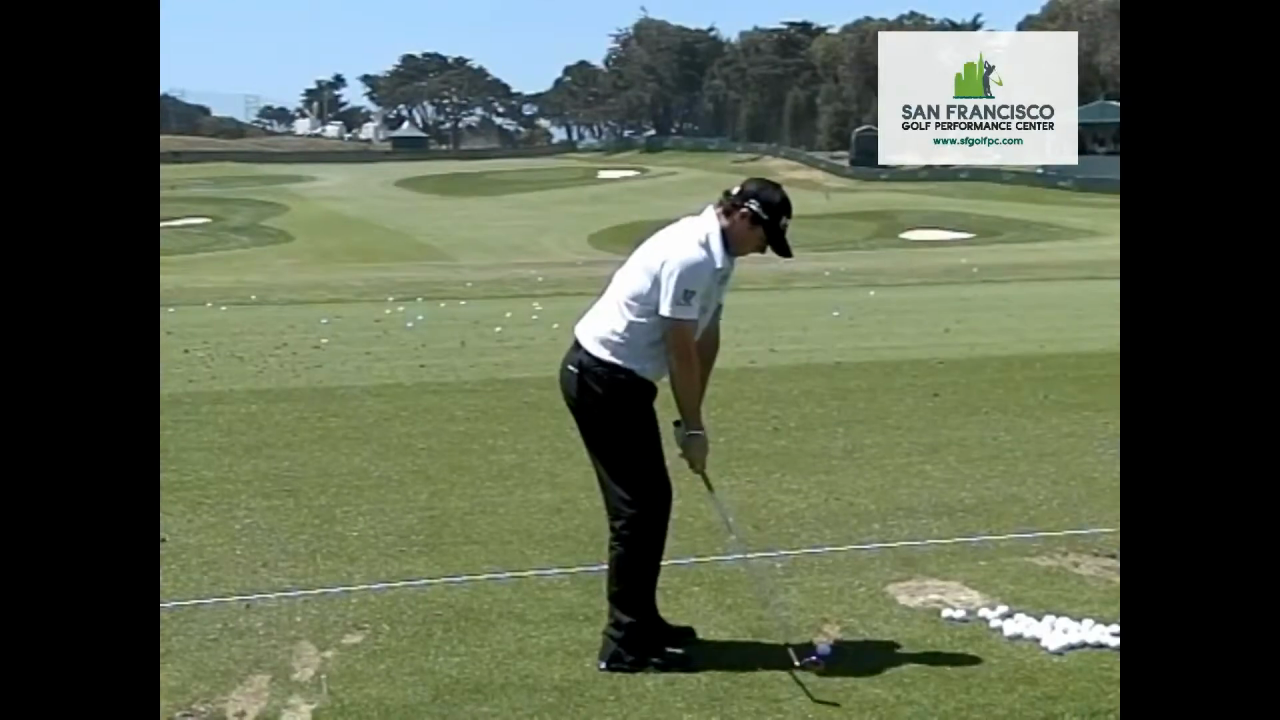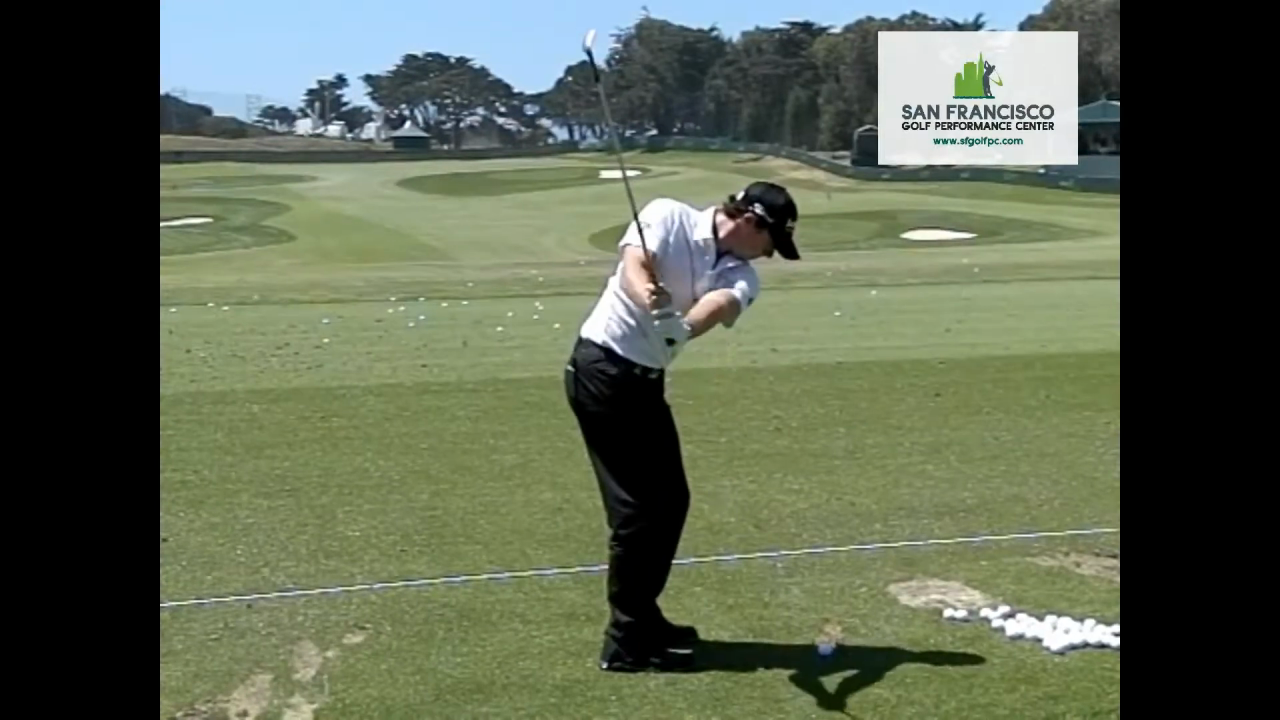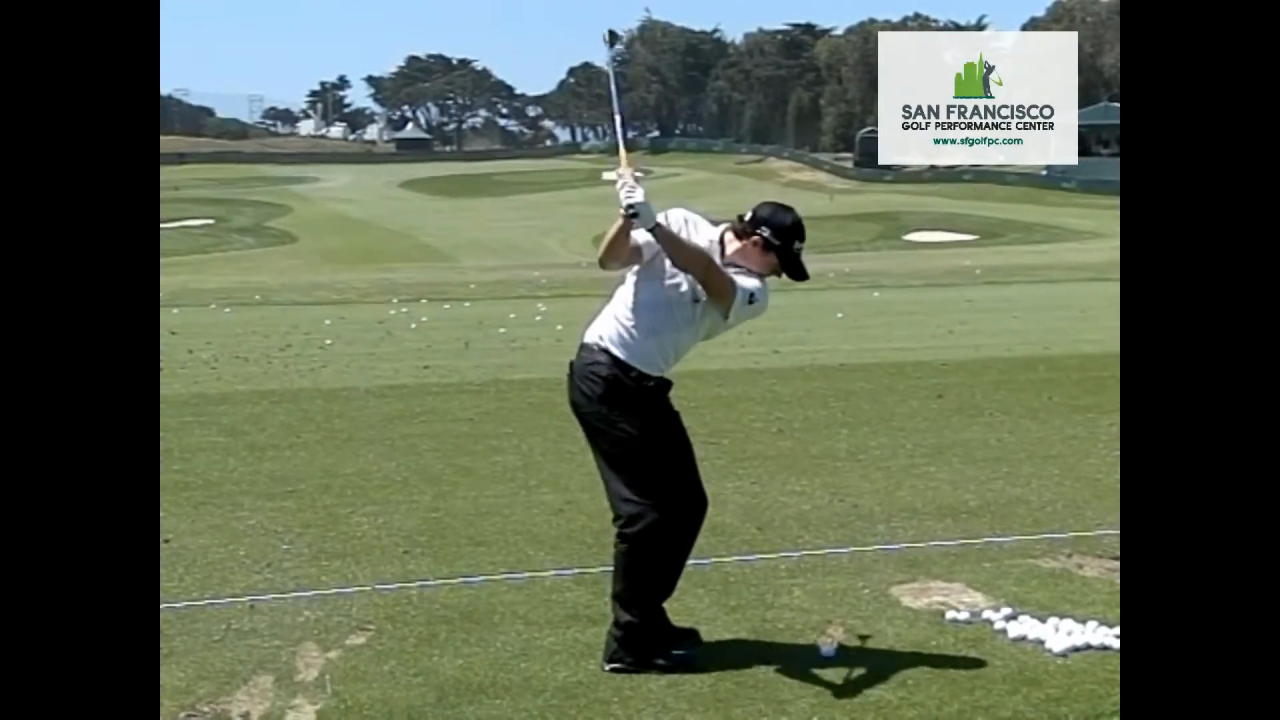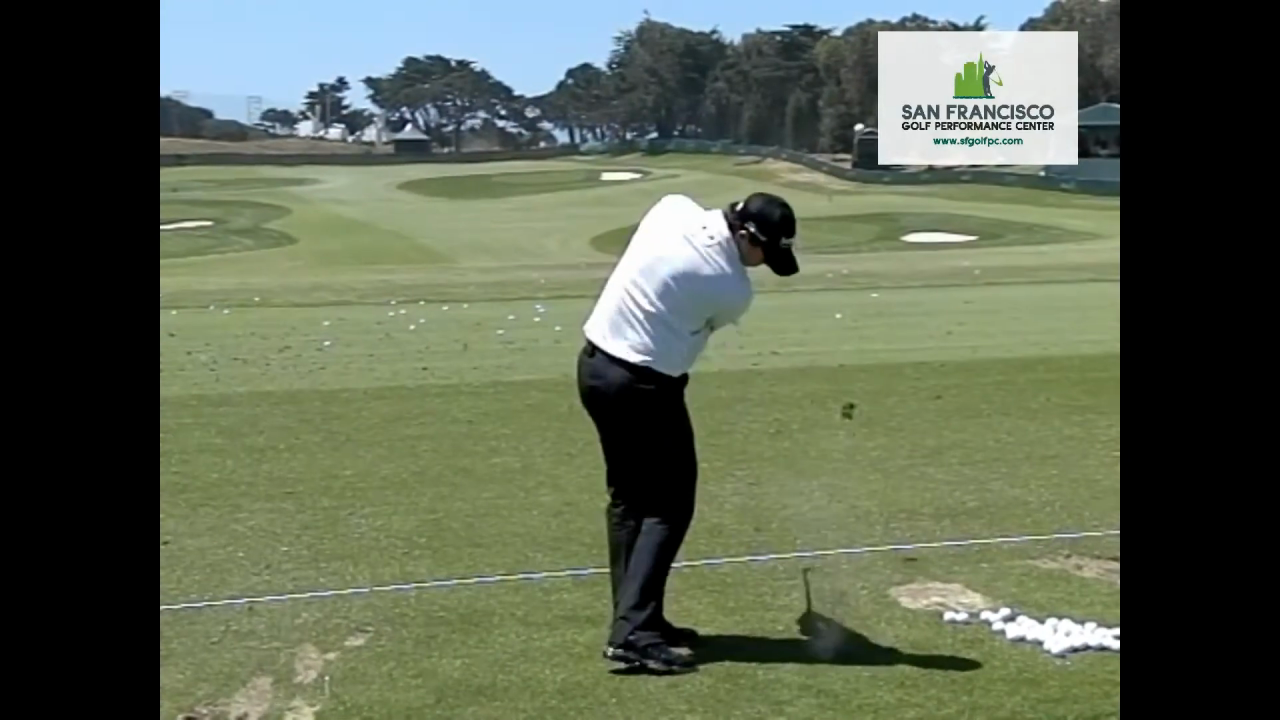
dt=1s
person 1, frame 1
left shoulder: (715, 254)
right shoulder: (691, 256)
left elbow: (707, 339)
right elbow: (680, 352)
left wrist: (692, 416)
right wrist: (693, 430)
left hip: (621, 378)
right hip: (600, 377)
left knee: (654, 500)
right knee: (637, 508)
left ankle: (640, 619)
right ankle: (624, 644)
person 1, frame 2
left shoulder: (741, 276)
right shoulder: (668, 216)
left elbow: (718, 307)
right elbow: (631, 271)
left wrist: (684, 328)
right wrist: (652, 302)
left hip: (645, 378)
right hip: (603, 368)
left knee: (669, 500)
right knee: (636, 507)
left ankle: (642, 617)
right ankle: (625, 642)
person 1, frame 3
left shoulder: (752, 292)
right shoulder: (683, 223)
left elbow: (705, 272)
right elbow: (611, 260)
left wrist: (652, 224)
right wrist: (628, 220)
left hip: (648, 387)
right hip: (603, 375)
left knee: (686, 505)
right knee: (644, 510)
left ankle: (647, 618)
right ankle: (630, 642)
person 1, frame 4
left shoulder: (673, 208)
right shoulder: (733, 288)
left hip: (595, 365)
right hip: (645, 384)
left knee: (629, 497)
right knee: (668, 505)
left ankle: (634, 616)
right ankle: (634, 632)
